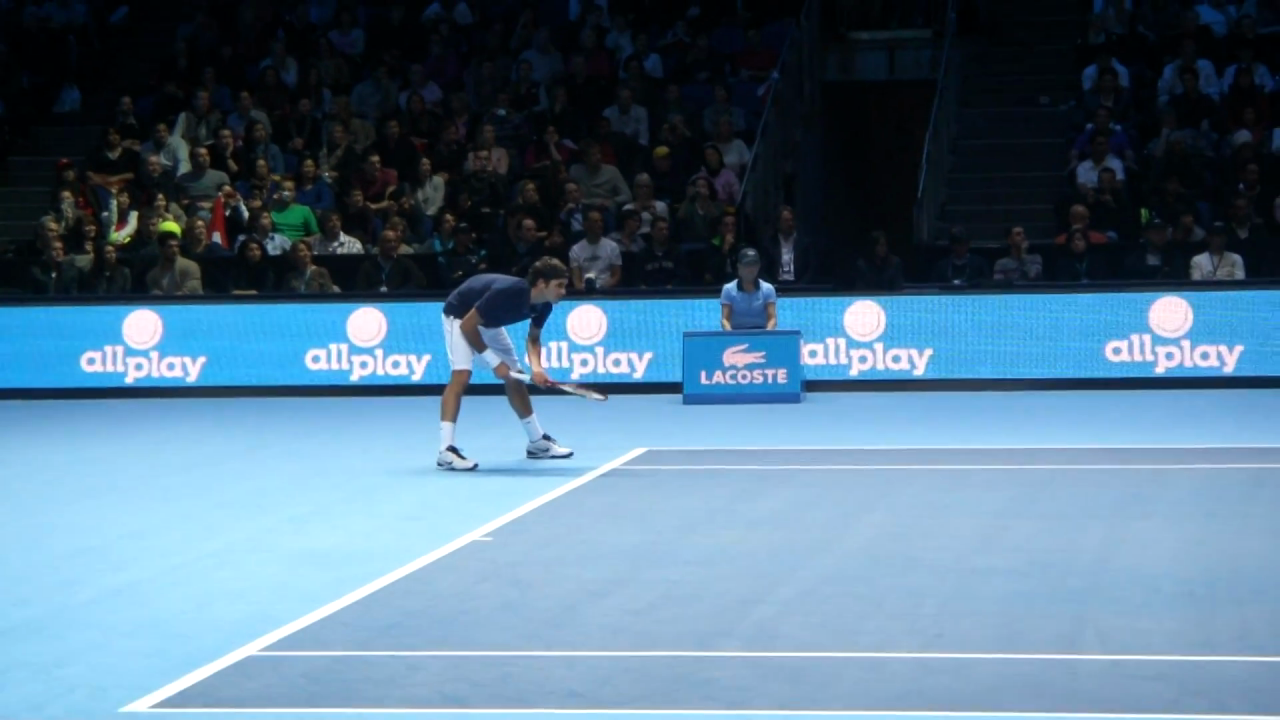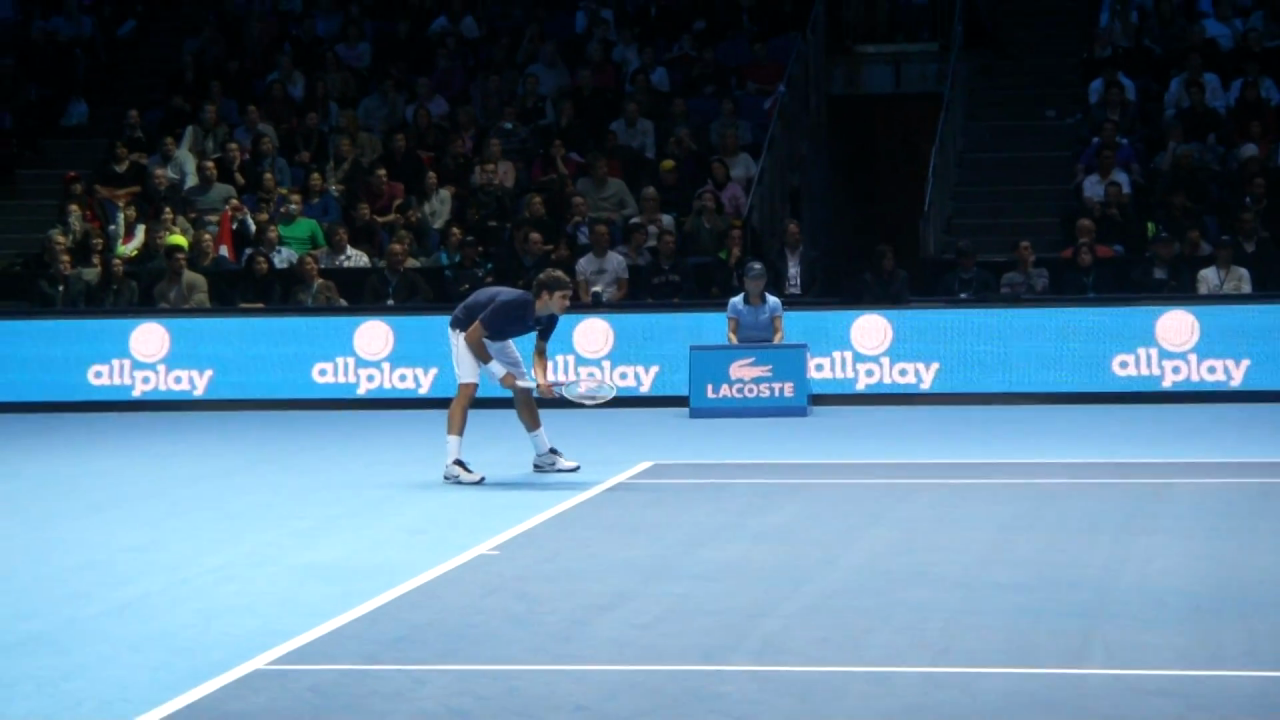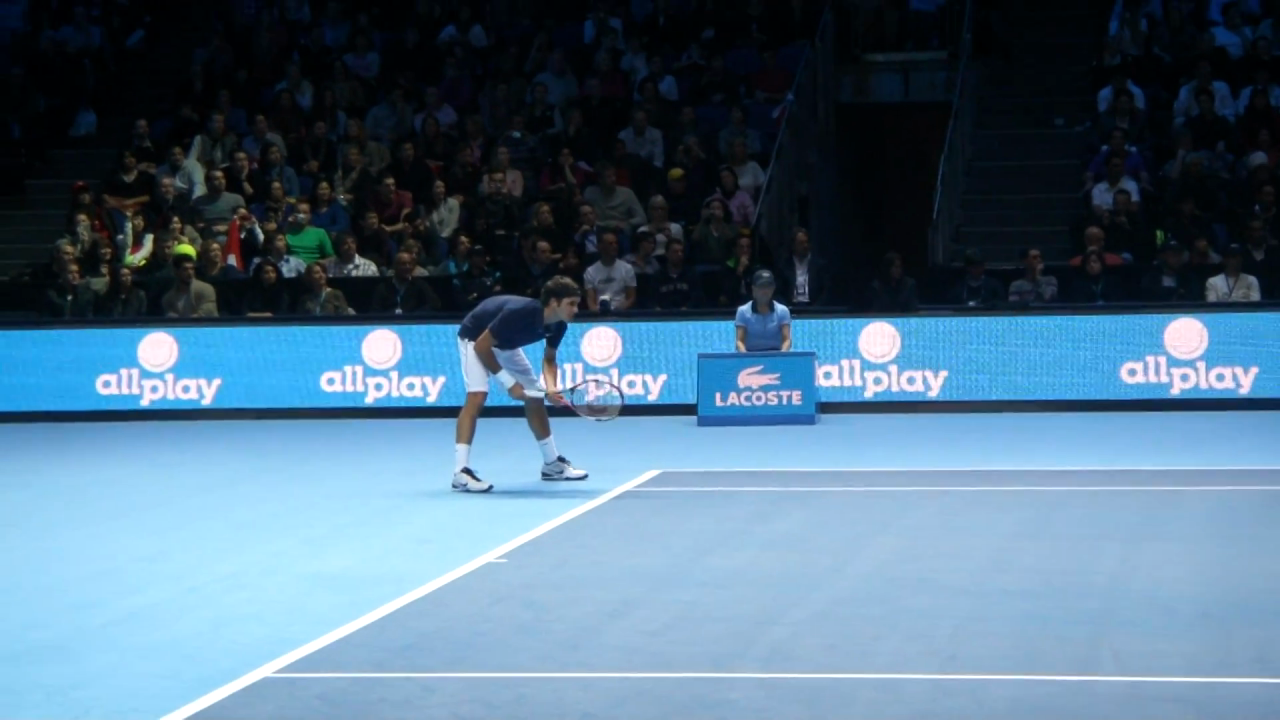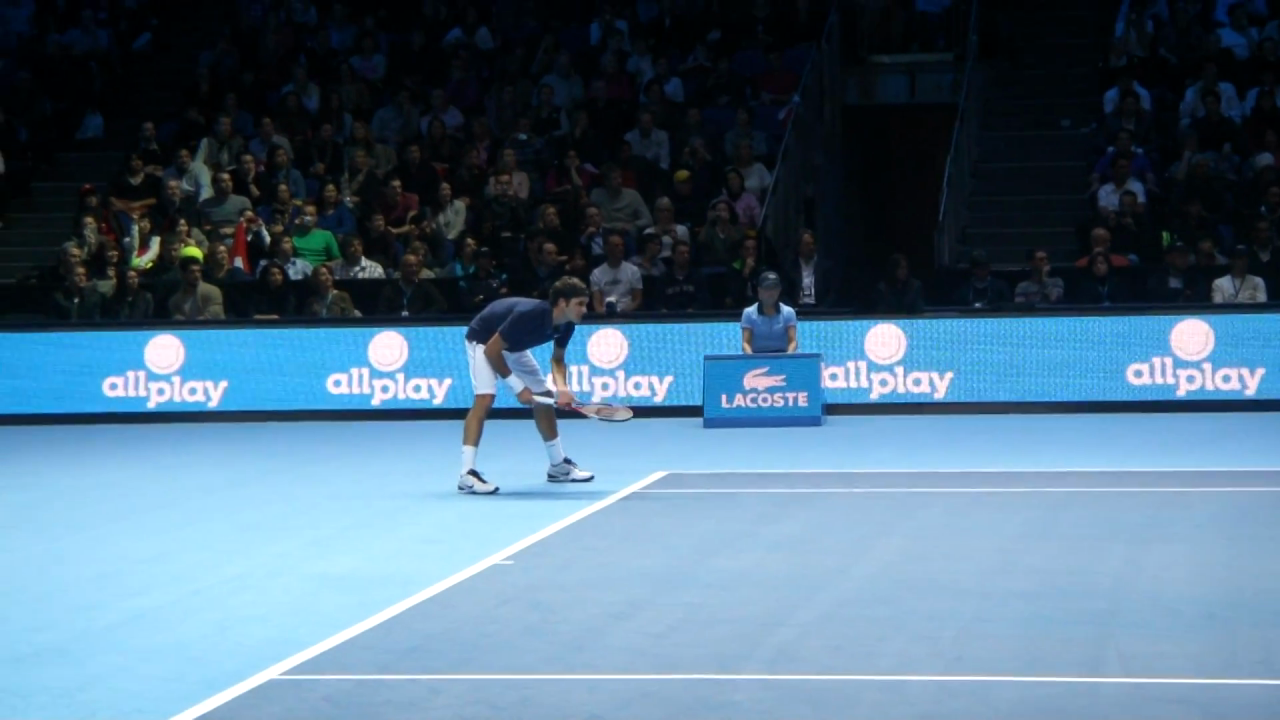
dt=0.1s
person 1, frame 1
left shoulder: (543, 305)
right shoulder: (506, 292)
left elbow: (533, 339)
right elbow: (468, 325)
left wrist: (536, 369)
right wrist: (494, 362)
left hip: (489, 322)
right hip: (461, 316)
left knee: (514, 376)
right knee: (461, 375)
left ankle: (537, 441)
right ankle: (446, 451)
person 1, frame 2
left shoulder: (549, 317)
right shoulder: (510, 305)
left elbow: (539, 352)
right elbow: (472, 336)
left wrist: (541, 380)
right wrist: (500, 372)
left hip: (497, 335)
right hip: (467, 330)
left knee: (524, 389)
right knee: (468, 388)
left ankle: (544, 454)
right ankle: (452, 464)
person 1, frame 3
left shoulder: (558, 324)
right shoulder: (519, 313)
left elbow: (549, 359)
right elbow: (481, 346)
left wrist: (551, 388)
right wrist: (508, 382)
left hip: (506, 344)
right hip: (476, 339)
left knee: (535, 397)
right knee: (477, 397)
left ankle: (552, 463)
right ankle: (461, 472)
person 1, frame 4
left shoulder: (566, 324)
right shoulder: (528, 315)
left elbow: (557, 360)
right elbow: (491, 350)
left wrist: (562, 388)
right wrist: (518, 387)
left hip: (514, 347)
right hip: (484, 340)
left knee: (544, 397)
right knee: (485, 399)
left ankle: (558, 465)
right ankle: (467, 474)
